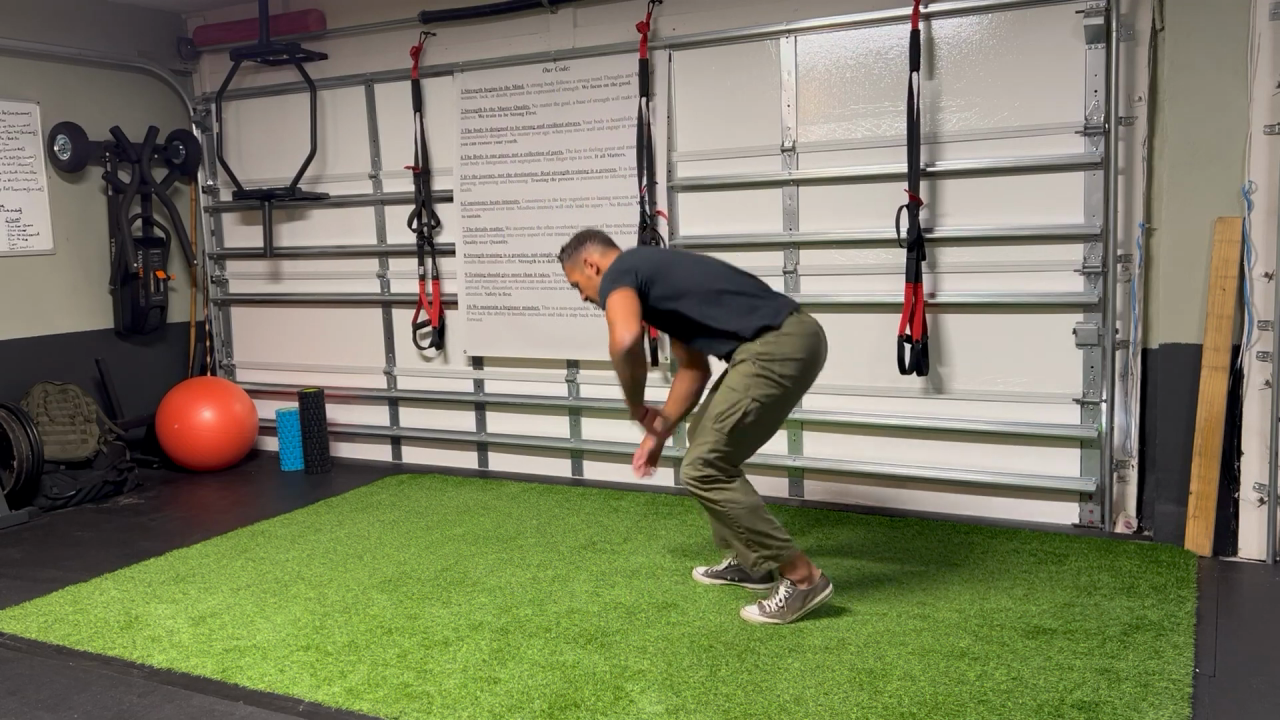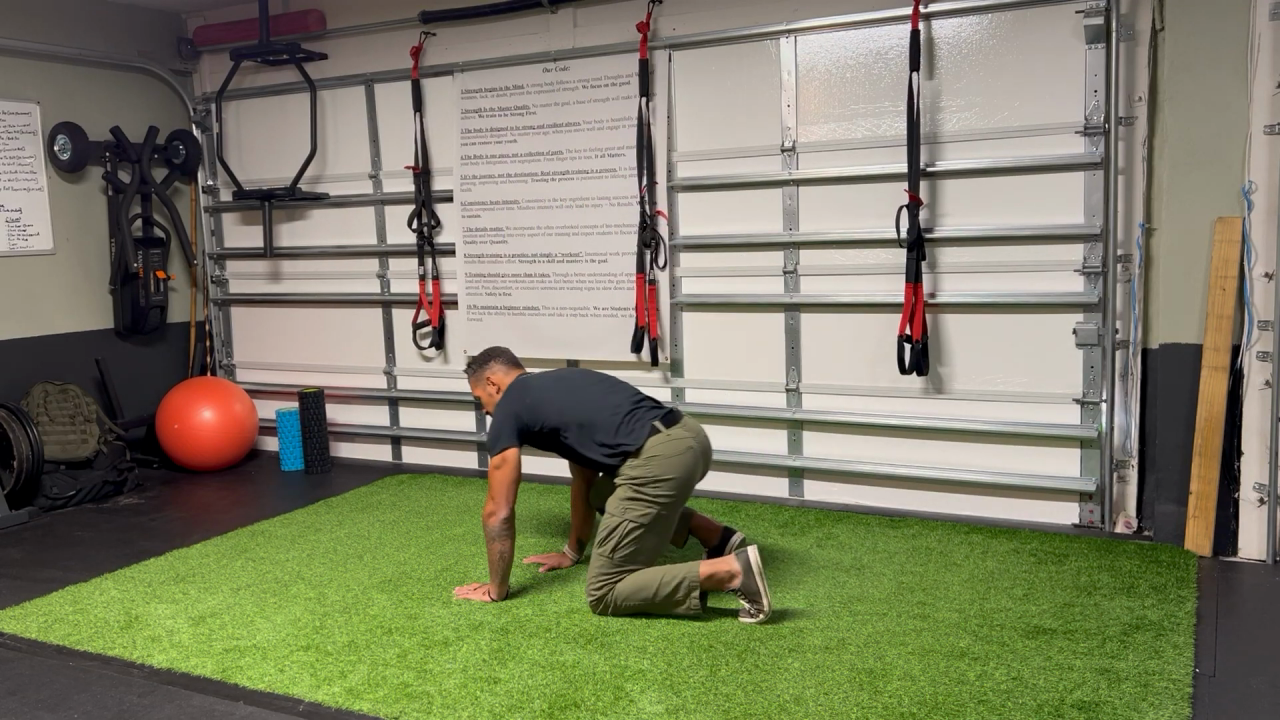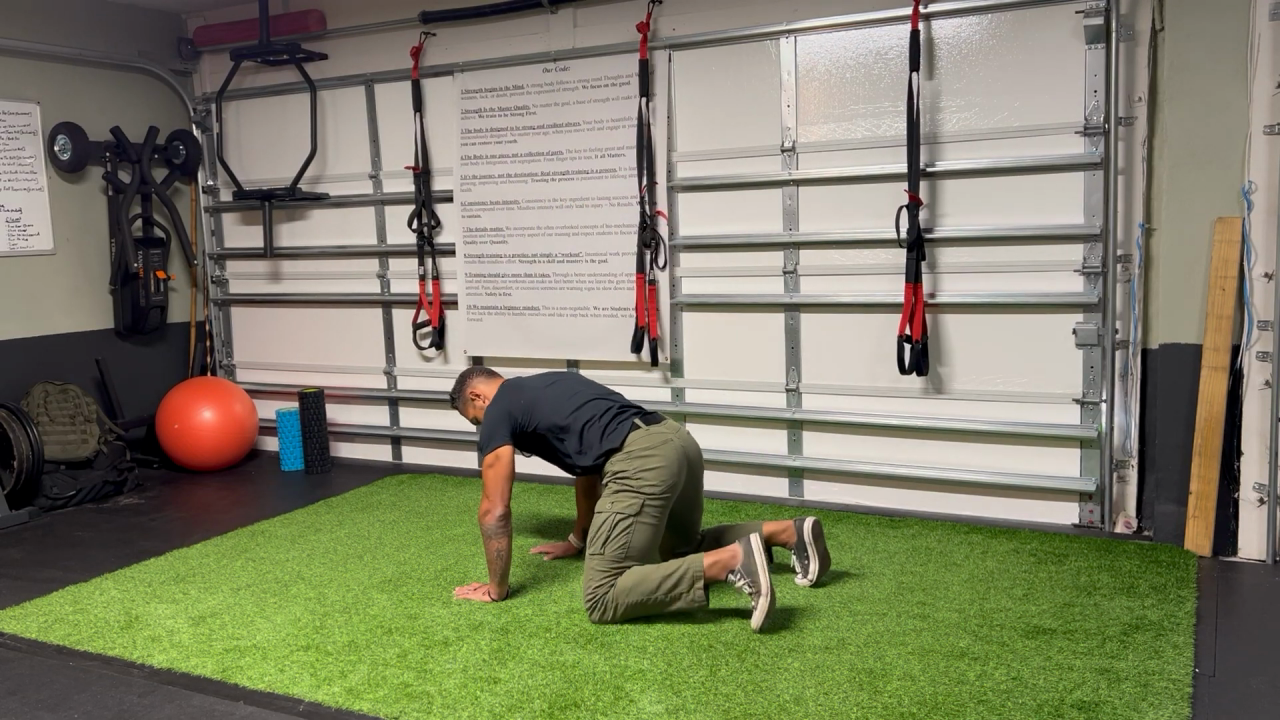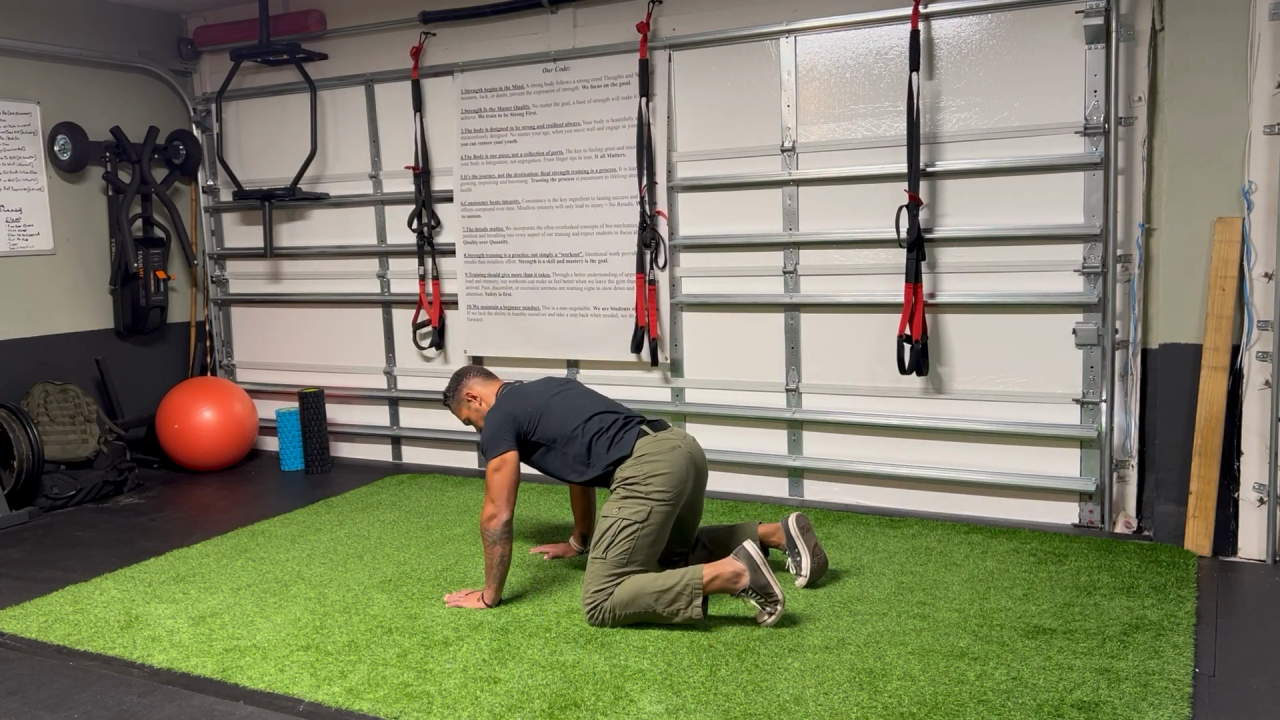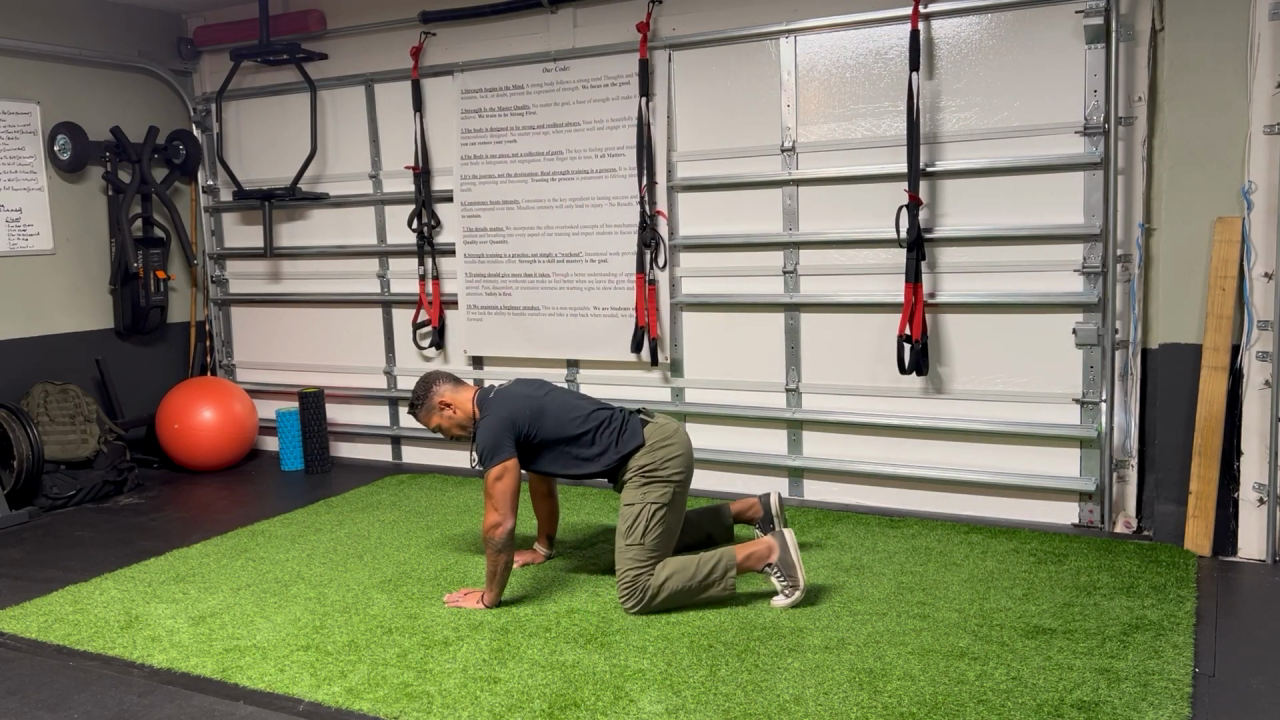
dt=1s
person 1, frame 1
left shoulder: (620, 273)
right shoulder: (654, 269)
left elbow: (625, 342)
right elbow: (692, 367)
left wrist: (639, 410)
right wrist: (660, 431)
left hip: (777, 348)
right hip: (795, 338)
left knee: (703, 471)
right knee: (713, 448)
left ankle: (801, 577)
right ankle: (750, 562)
person 1, frame 2
left shoulder: (508, 410)
right shoulder: (559, 385)
left elbow: (499, 511)
right elbow: (585, 480)
left wrist: (496, 589)
right wrist: (572, 552)
left hip: (663, 457)
right hip: (691, 438)
left knee: (605, 593)
right knee: (602, 496)
left ankle: (730, 571)
right ankle: (717, 538)
person 1, frame 3
left shoulder: (498, 413)
right shoulder: (543, 389)
left elbow: (495, 509)
left wrist: (496, 587)
right wrist: (575, 542)
left hip: (642, 463)
right hip: (676, 441)
left knee: (603, 600)
right knee: (681, 549)
left ankle: (731, 559)
right ankle: (790, 533)
person 1, frame 4
left shoulder: (500, 418)
right shoulder: (544, 392)
left elbow: (497, 515)
left wrist: (490, 595)
right wrist: (578, 542)
left hip: (648, 470)
right hip: (682, 448)
left knee: (602, 605)
right knee: (676, 552)
left ankle: (731, 572)
right ankle: (778, 534)
person 1, frame 5
left shoulder: (493, 426)
right shoulder: (510, 399)
left elbow: (500, 523)
right elbow: (542, 478)
left wrist: (489, 597)
right wrist: (543, 548)
left hip: (653, 457)
right hip: (661, 437)
left knee: (636, 589)
right knee: (657, 536)
left ankle: (765, 551)
right ankle: (752, 510)
